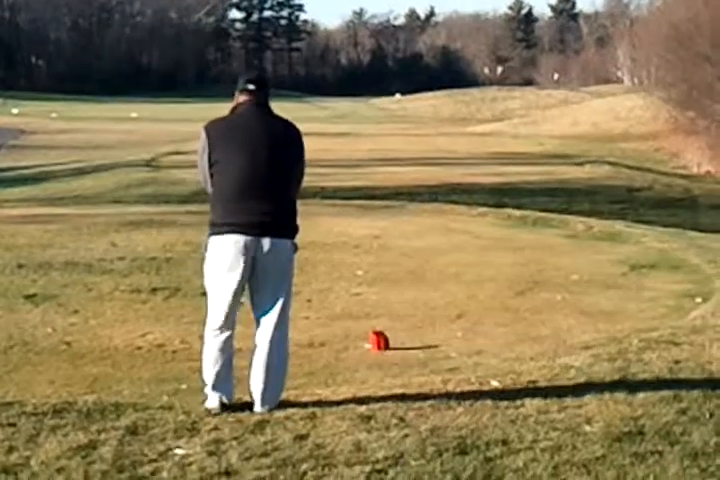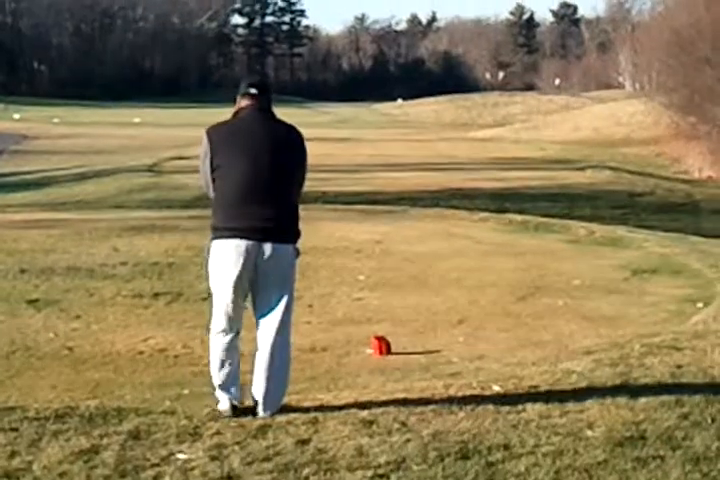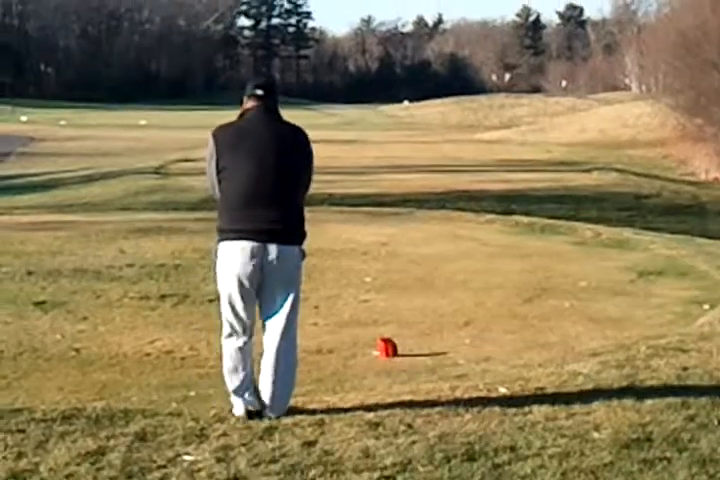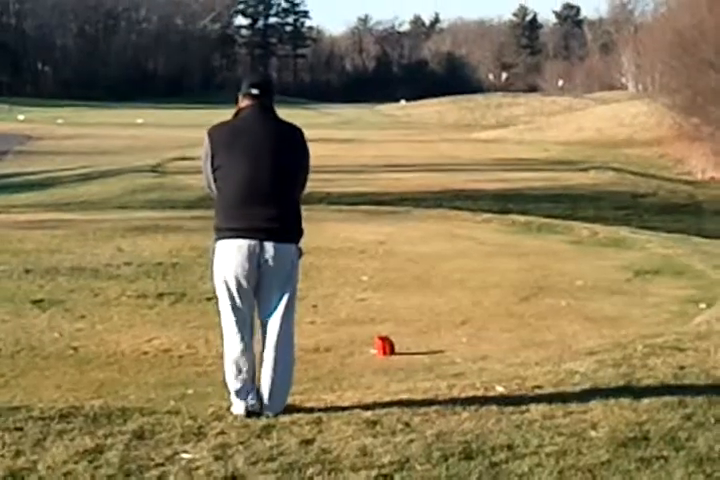
dt=0.1s
person 1, frame 1
left shoulder: (214, 130)
right shoulder: (289, 133)
left elbow: (209, 183)
left hip: (229, 234)
right hip: (277, 236)
left knee: (220, 322)
right knee: (271, 322)
left ankle: (218, 396)
right ankle: (265, 398)
person 1, frame 2
left shoulder: (216, 135)
right shoulder: (292, 137)
left elbow: (210, 187)
left hip: (231, 239)
right hip: (278, 241)
left knee: (225, 324)
right knee: (274, 327)
left ankle: (227, 397)
right ankle: (267, 402)
person 1, frame 3
left shoulder: (222, 136)
right shoulder: (297, 138)
left elbow: (216, 188)
right elbow: (302, 188)
left hip: (237, 241)
right hip: (284, 243)
left knee: (236, 328)
right knee: (280, 328)
left ankle: (243, 401)
right ankle: (274, 404)
person 1, frame 4
left shoulder: (218, 135)
right shoulder: (293, 136)
left elbow: (213, 186)
right elbow: (298, 186)
left hip: (234, 240)
right hip: (281, 241)
left knee: (237, 328)
right knee: (277, 326)
left ankle: (243, 400)
right ankle: (272, 402)
